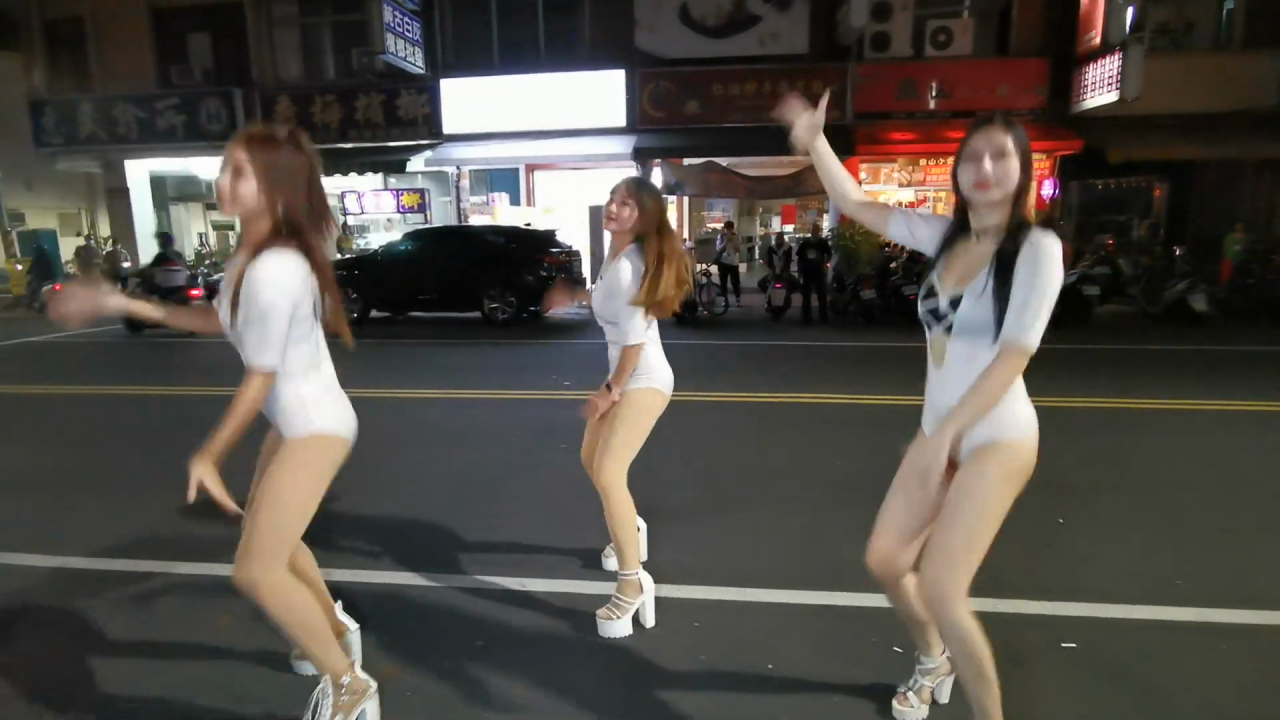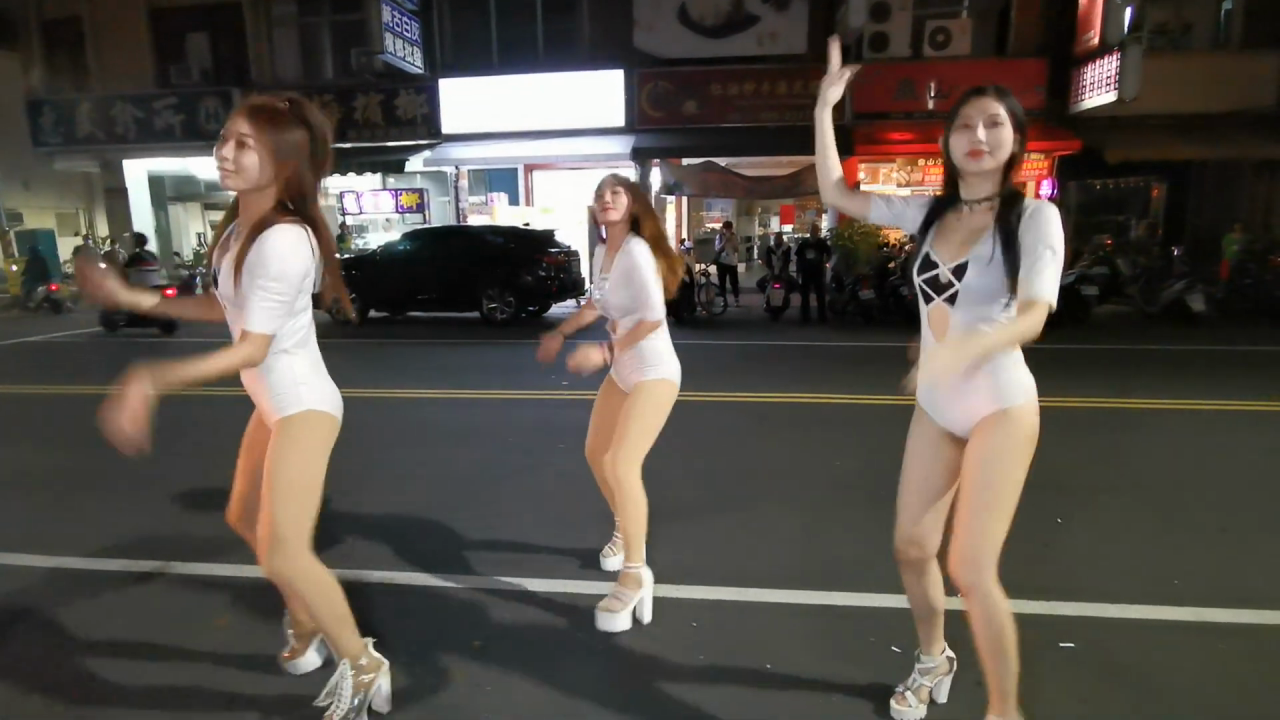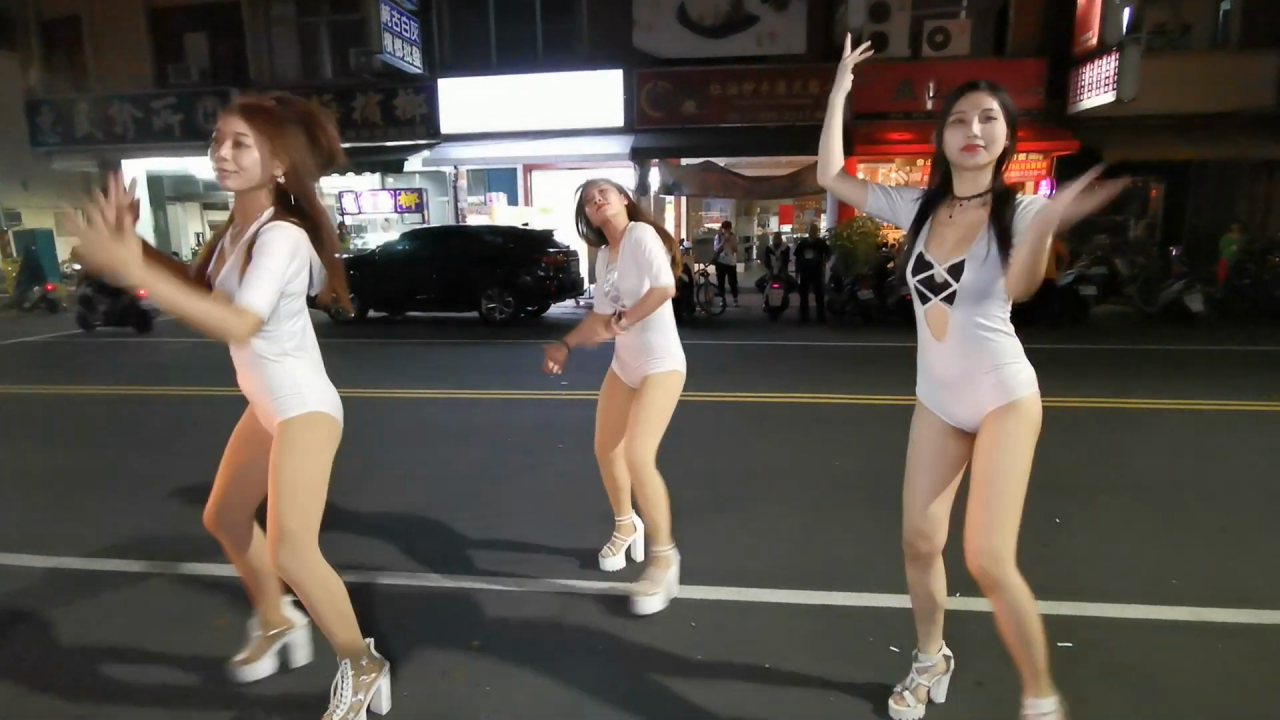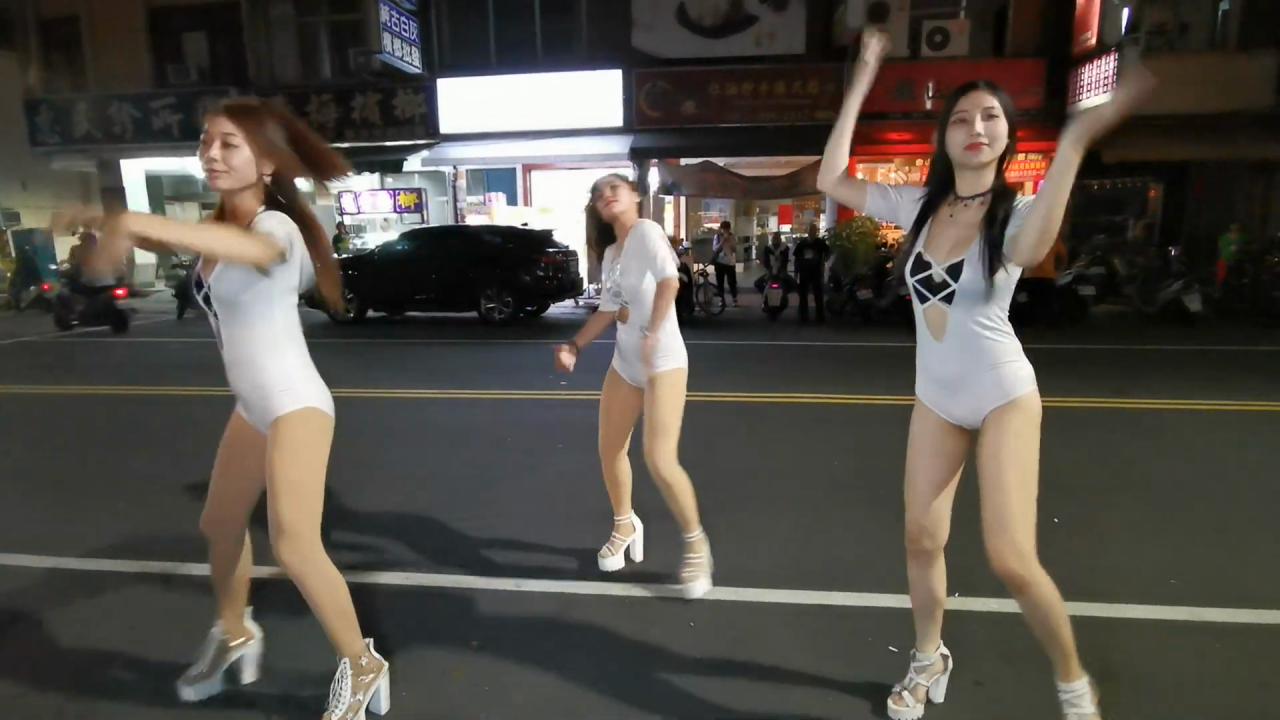
dt=0.1s
person 1, frame 1
left shoulder: (1036, 248)
right shoulder: (942, 235)
left elbow: (1013, 359)
right elbow: (855, 205)
left wrist: (950, 432)
right wrist: (812, 139)
left hip: (997, 436)
right hip: (936, 430)
left knee: (942, 592)
right knee: (885, 561)
right ankle: (933, 663)
person 1, frame 2
left shoulder: (1033, 217)
right shoulder: (929, 210)
left elbow: (1032, 316)
right elbow: (835, 194)
left wrist: (965, 347)
right wrist: (827, 107)
left hip: (1001, 406)
right hip: (936, 408)
left knee: (970, 568)
right knee: (912, 547)
right ankle: (932, 660)
person 1, frame 3
left shoulder: (1024, 209)
right shoulder: (919, 205)
left elbow: (1020, 281)
right elbow: (830, 179)
left wrist: (1047, 219)
right wrist: (841, 92)
left hip: (1003, 399)
right hip: (936, 402)
left knee: (987, 562)
right knee: (919, 541)
right ankle: (930, 659)
person 1, frame 4
left shoulder: (1020, 208)
right shoulder: (921, 203)
left elbow: (1028, 255)
right elbow: (831, 183)
left wrist: (1072, 145)
right wrist: (858, 91)
left hip: (1002, 397)
right hip: (937, 399)
left knee: (1011, 560)
right knee: (921, 539)
right ankle: (929, 659)
person 2, frame 1
left shoulder: (274, 270)
right shoulder: (253, 257)
left elbow: (261, 377)
right elbow: (214, 322)
left wrist: (208, 455)
right wrist: (120, 303)
left hip: (316, 425)
right hip: (295, 420)
left knee: (254, 569)
right knee: (264, 534)
right ankle: (333, 625)
person 2, frame 2
left shoulder: (280, 243)
right shoulder: (237, 227)
left elbow: (252, 347)
right elbow: (222, 308)
left wrist: (153, 381)
right wrist: (132, 296)
left hip: (302, 404)
right hip: (274, 405)
left knee: (282, 552)
right knee: (246, 517)
left ankle: (361, 668)
right ankle: (309, 626)
person 2, frame 3
left shoulder: (282, 233)
right shoulder: (236, 229)
left elbow: (239, 324)
right elbow: (203, 292)
left wrist: (136, 270)
right wrist: (126, 239)
left hip: (305, 408)
right hip: (266, 406)
left knee: (291, 553)
right knee: (224, 520)
left ankle: (361, 669)
right ankle: (277, 621)
person 2, frame 4
left shoulder: (274, 224)
right shoulder: (220, 225)
left elbow: (259, 251)
left wrist: (140, 224)
right wrist: (122, 229)
left hip: (295, 405)
right hip: (253, 409)
left knee: (296, 548)
right knee: (220, 528)
left ankle: (361, 670)
right ankle: (234, 635)
person 3, frame 1
left shoulder: (626, 267)
right shoulder: (622, 255)
left elbow: (633, 342)
left wrist: (608, 391)
right wrist: (576, 295)
left hip: (647, 381)
right hip: (624, 378)
left knee: (611, 472)
right knee: (592, 457)
left ankle: (633, 584)
right ankle: (630, 527)
person 3, frame 2
left shoulder: (636, 250)
right shoulder: (604, 252)
left elbow: (653, 316)
left wrist: (604, 352)
right wrist: (560, 332)
left hip: (655, 373)
right hip: (624, 371)
left knee: (623, 466)
right knee: (596, 456)
left ankle: (634, 577)
right ankle: (628, 526)
person 3, frame 3
left shoulder: (642, 234)
right shoulder: (604, 256)
left elbow: (664, 288)
left wrist: (620, 324)
right wrist: (563, 346)
left hip: (661, 365)
right hip: (624, 365)
left knee: (637, 458)
right knee: (606, 451)
left ankle: (664, 558)
right ankle: (626, 525)
person 3, frame 4
left shoulder: (647, 231)
right shoulder: (610, 253)
left elbow: (669, 280)
left wrist: (651, 332)
right wrist: (574, 344)
left hip: (664, 363)
right hip: (624, 364)
left knee: (659, 461)
right knee: (609, 453)
left ankle: (695, 543)
right ankle: (625, 526)
